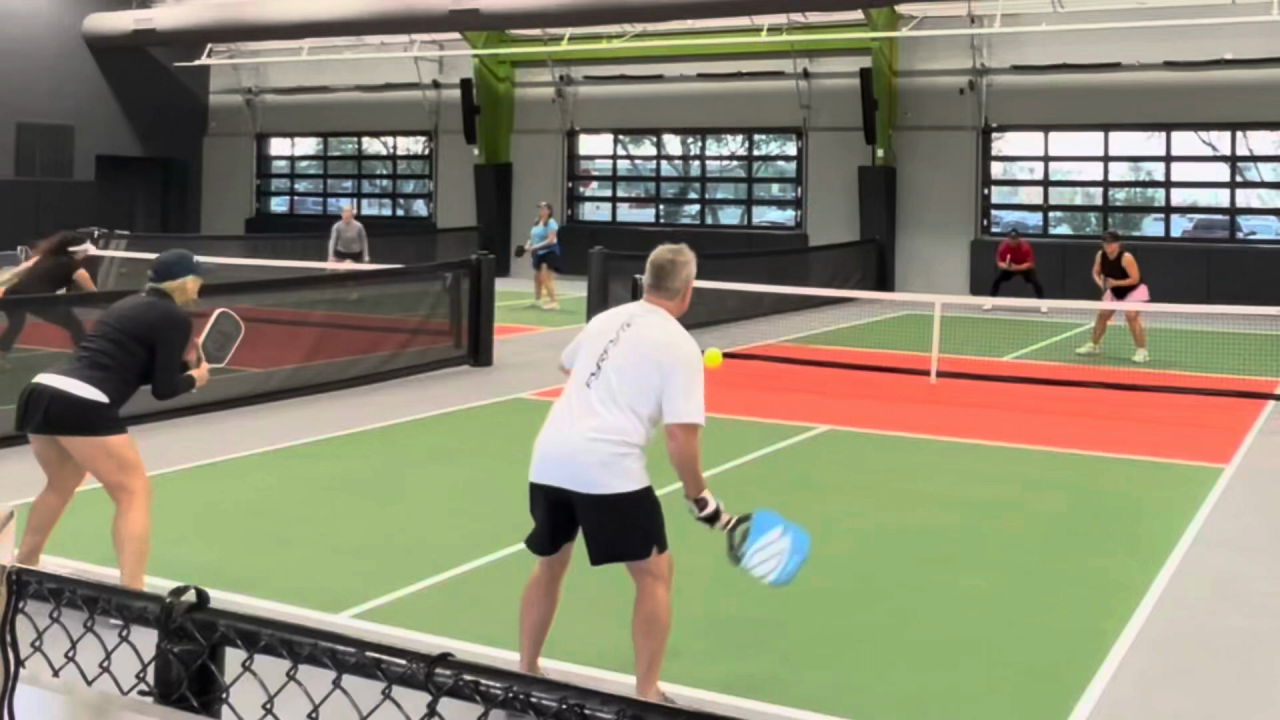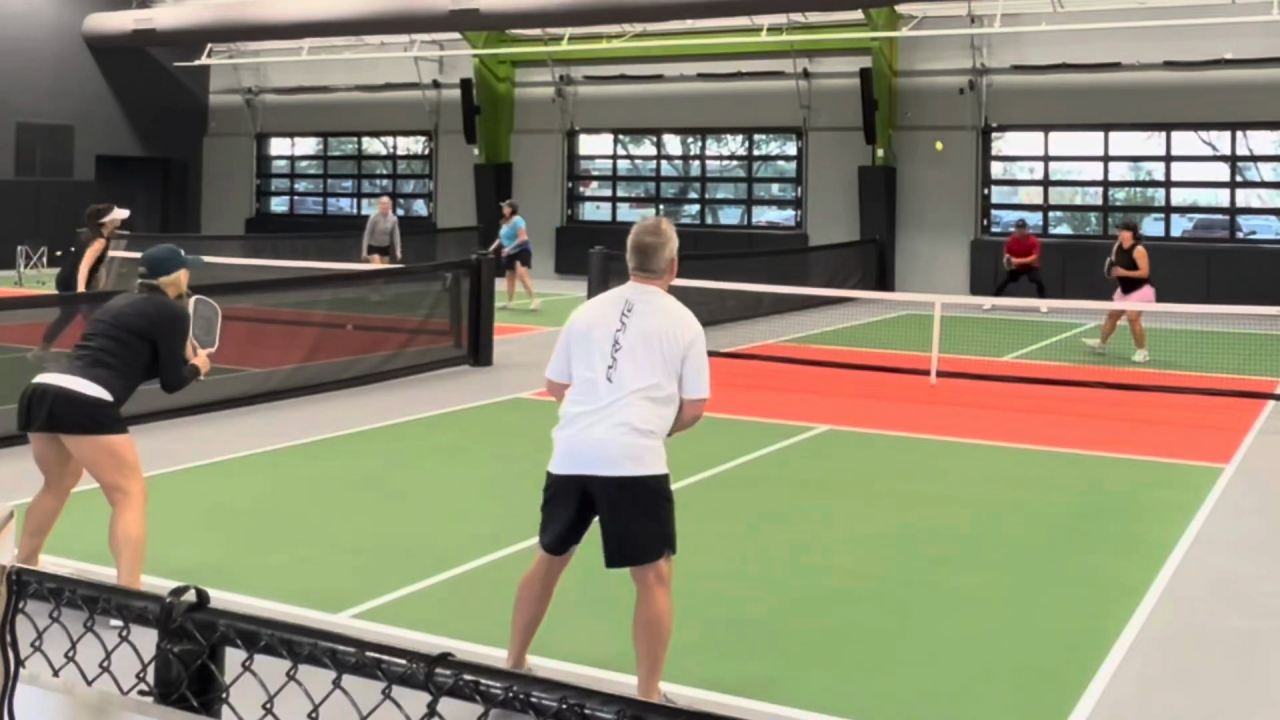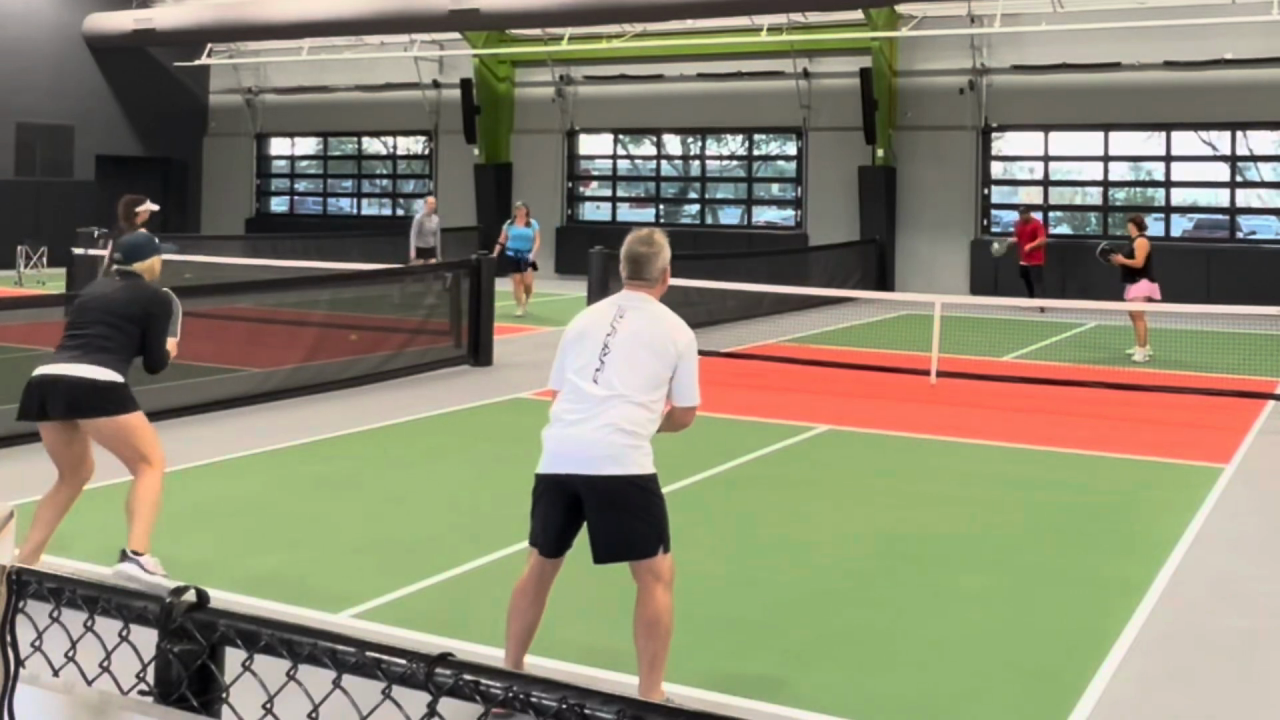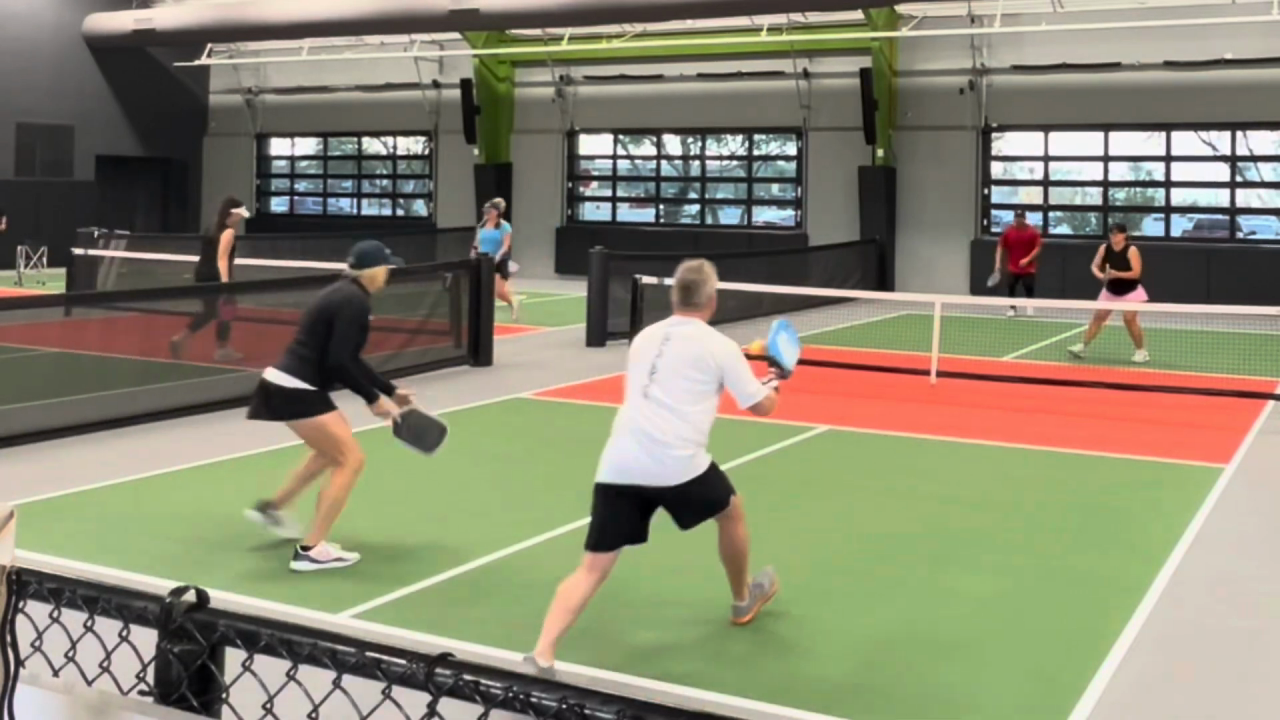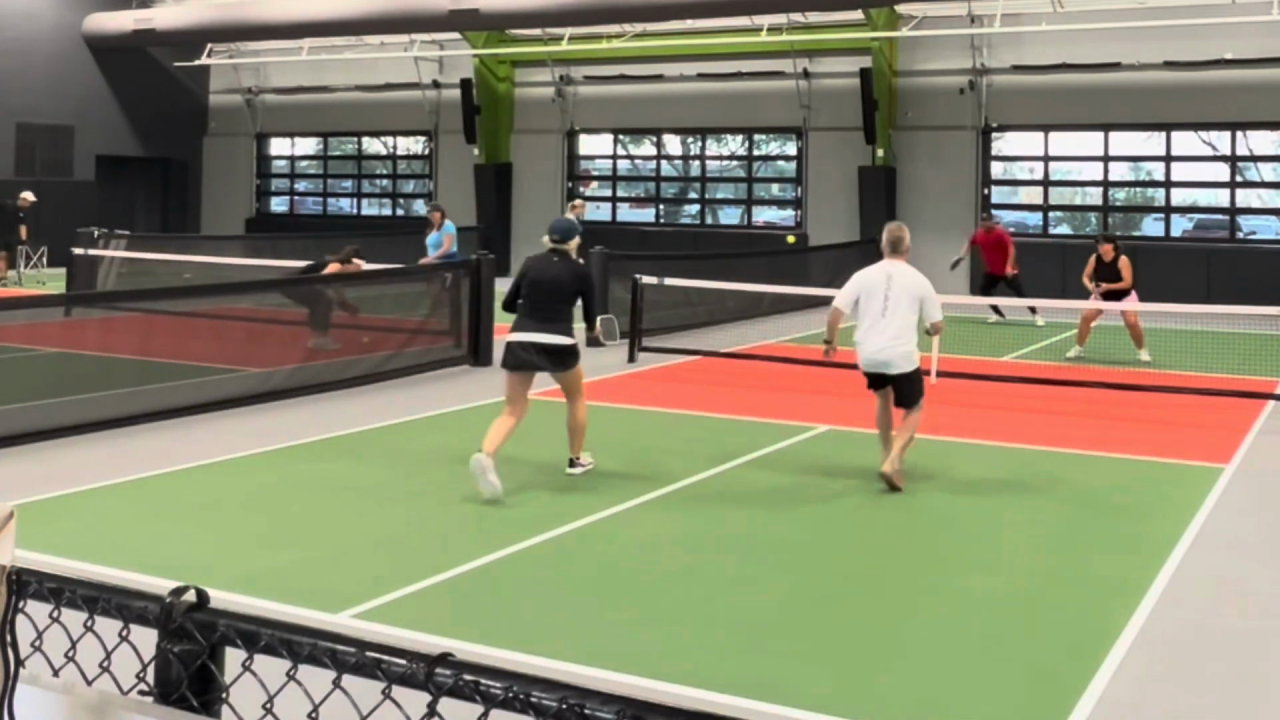
dt=1s
person 1, frame 1
left shoulder: (605, 320)
right shoulder: (681, 347)
right elbow: (682, 436)
right wrist: (699, 496)
left hip: (548, 460)
right hip: (608, 469)
left knee: (549, 566)
right knee: (654, 575)
left ankle: (525, 675)
right ankle: (647, 697)
person 1, frame 2
left shoulder: (588, 312)
right shoulder: (683, 322)
left elbow: (556, 386)
right elbow: (693, 409)
left hip: (571, 455)
right hip: (635, 462)
left knee: (549, 560)
right knee: (654, 579)
left ankle: (512, 668)
right ankle: (647, 698)
person 1, frame 3
left shoulder: (585, 319)
right shoulder: (676, 330)
right elbow: (683, 416)
left hip: (558, 457)
right hip: (620, 462)
left knee: (541, 565)
right knee: (655, 575)
right ankle: (650, 699)
person 1, frame 4
left shoulder: (644, 338)
right shoulder: (719, 346)
right elbow: (762, 406)
right wrist: (774, 383)
left hip: (619, 466)
right hip: (678, 464)
left knee: (593, 567)
right knee: (731, 510)
left ankle: (541, 658)
right ankle: (742, 601)
person 1, frame 5
left shoulder: (862, 276)
right shoulder: (919, 280)
left elbow: (836, 310)
right elbow: (937, 326)
left wrist: (829, 341)
right wrist: (929, 331)
left hip: (868, 357)
right hip: (902, 358)
left knee: (884, 396)
right knee: (913, 413)
left ankle: (889, 457)
right ankle: (891, 465)
person 2, frame 1
left shoulder: (131, 305)
right shoulder: (174, 318)
right elbow: (163, 389)
left wrist: (186, 364)
right wrist: (193, 378)
left hip: (40, 392)
right hip: (82, 405)
left knee: (62, 483)
right knee: (134, 492)
person 2, frame 2
left shoulder: (122, 302)
right shoulder: (172, 312)
right elbow: (171, 382)
left wrist: (180, 357)
right wrist: (196, 366)
left hip: (40, 392)
right hip: (85, 403)
left knee: (59, 484)
right knee: (129, 494)
person 2, frame 3
left shoulder: (95, 288)
right shoulder: (155, 298)
right elbow: (154, 364)
left wrist: (153, 346)
right wrist: (167, 350)
left hip: (45, 381)
right hip: (95, 386)
left knee: (74, 475)
right knee: (151, 465)
left ankle: (23, 567)
right ankle: (136, 556)
person 2, frame 4
left shoulder: (344, 294)
right shoulder: (354, 303)
left elbow: (349, 359)
right elbow: (338, 361)
left wrist: (390, 390)
right wrist: (374, 398)
left hip: (289, 385)
right hip: (297, 390)
left knee: (335, 449)
right knee: (349, 461)
left ankle: (272, 506)
right ankle: (311, 550)
person 2, frame 5
left shoulder: (531, 263)
right shoulder: (580, 272)
left elbow: (508, 305)
right elbow: (590, 314)
right wrist: (592, 328)
left hip: (519, 342)
right hip: (558, 344)
left knee: (512, 412)
right knee: (576, 398)
left ankle: (485, 455)
right ankle: (577, 460)
